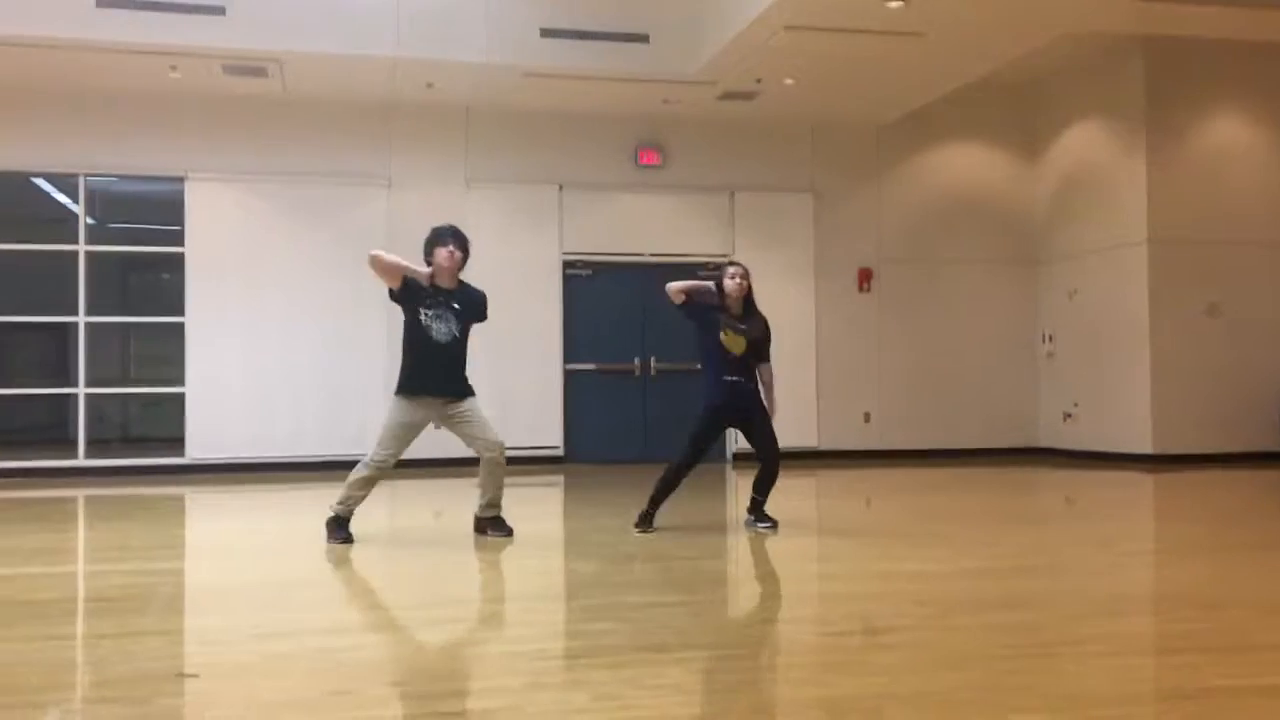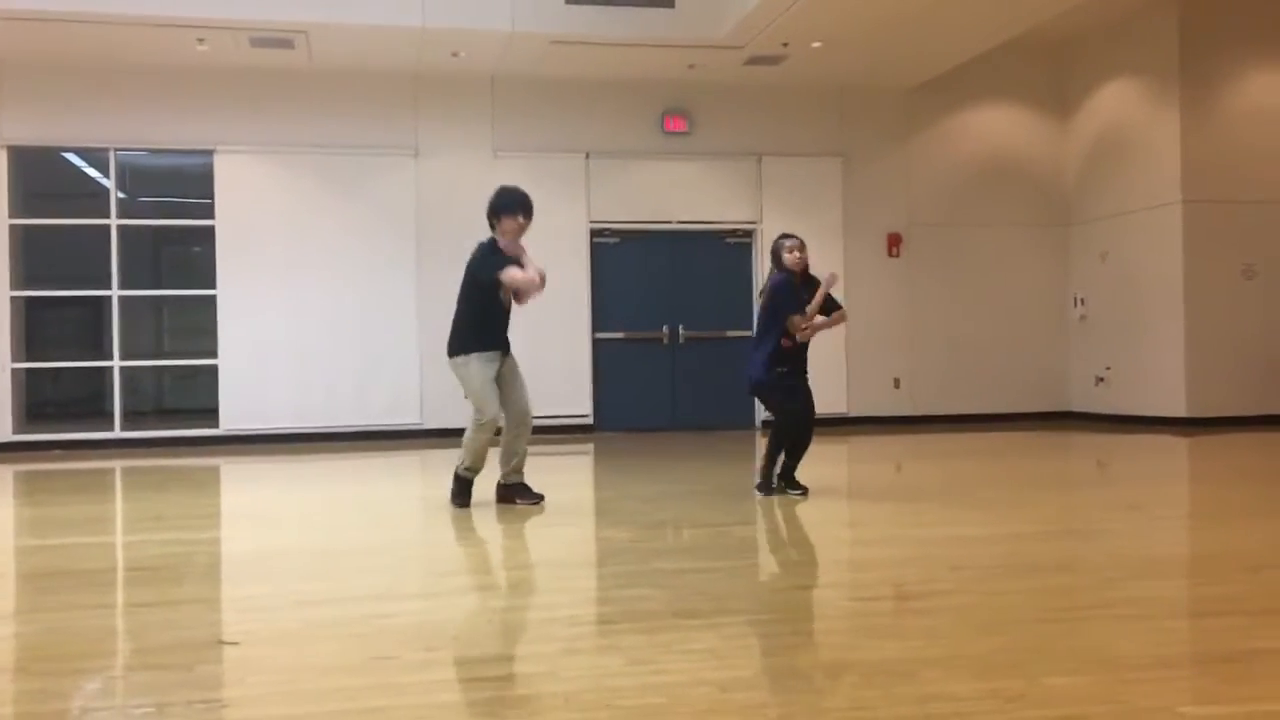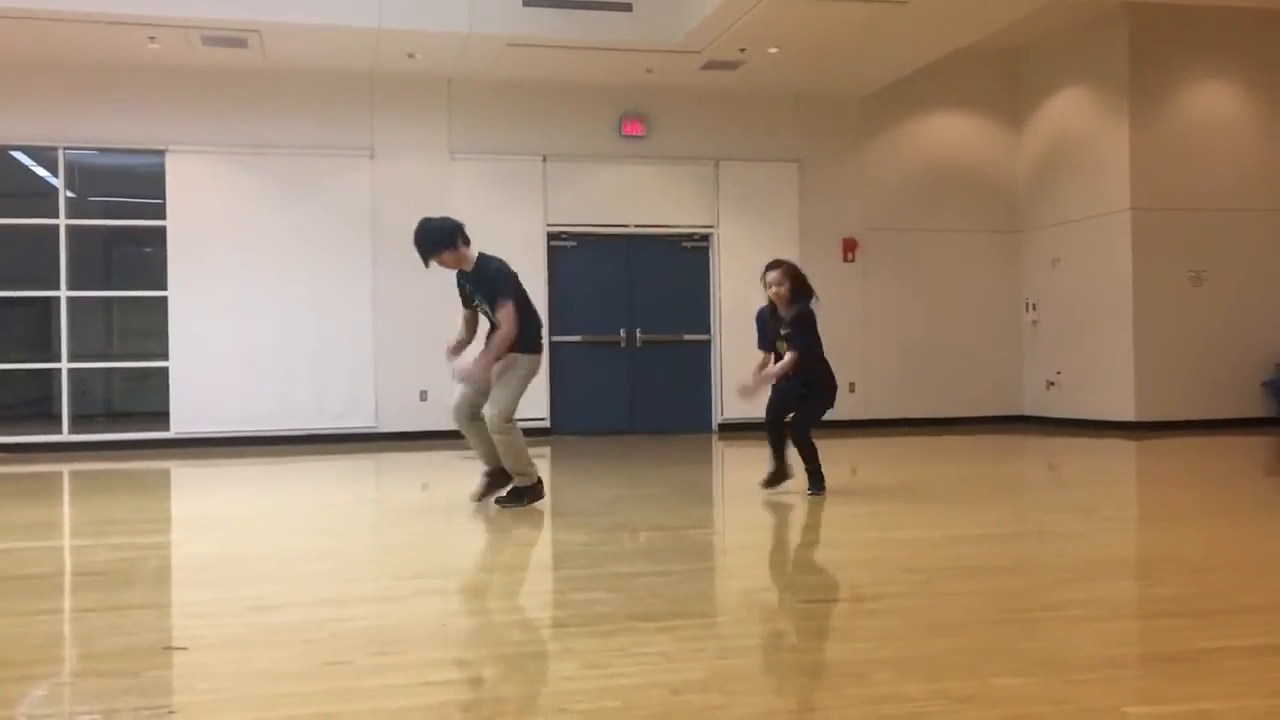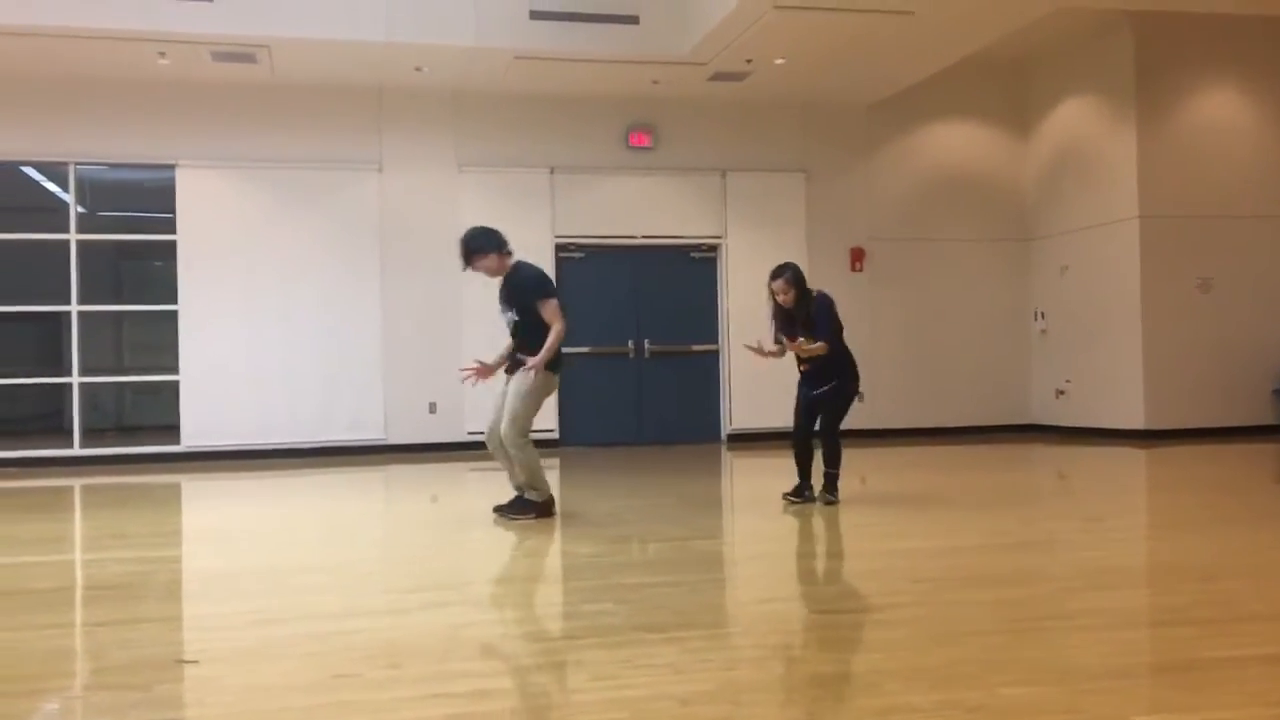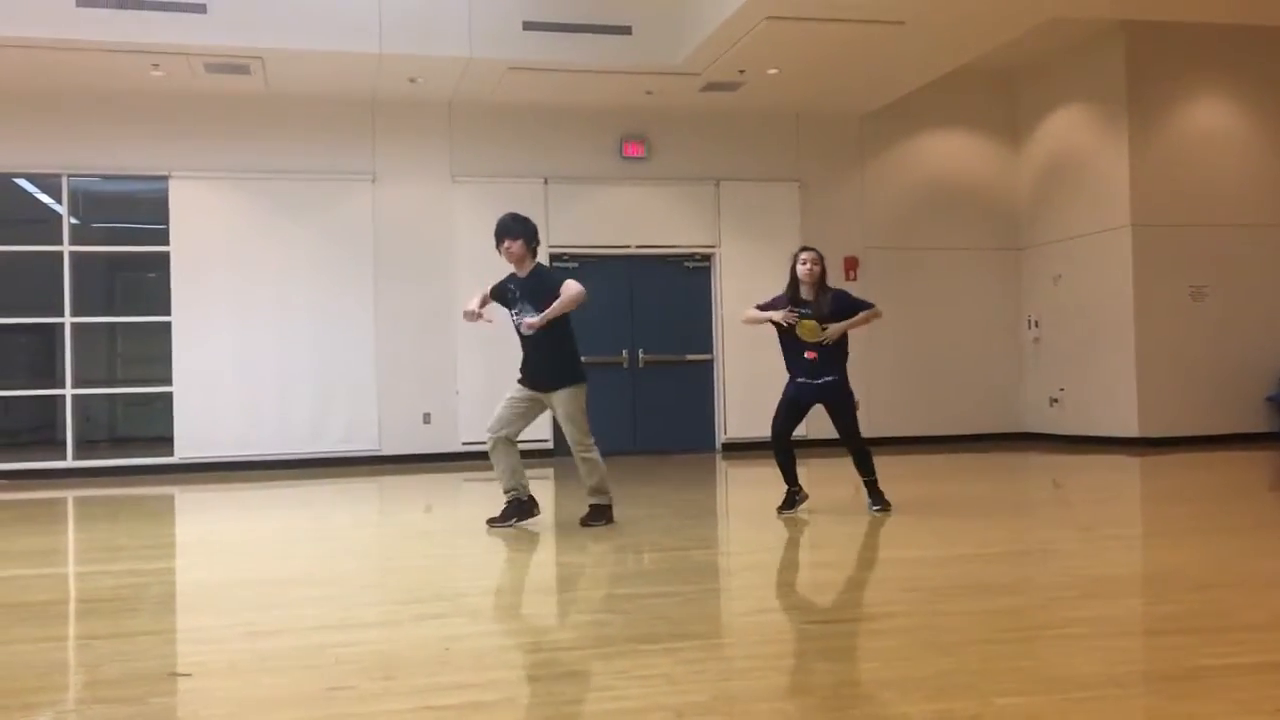
dt=1s
person 1, frame 1
left shoulder: (474, 299)
right shoulder: (412, 288)
right elbow: (376, 259)
right wrist: (420, 273)
left hip: (457, 396)
right hip: (412, 395)
left knee: (493, 448)
right knee: (380, 459)
left ankle: (488, 515)
right ankle: (340, 516)
person 1, frame 2
left shoulder: (512, 253)
right shoulder: (486, 255)
left elbow: (522, 297)
right elbow: (530, 283)
left wrist: (523, 260)
right wrist: (526, 261)
left hip: (499, 348)
right hip: (469, 350)
left knee: (520, 413)
right knee: (487, 416)
left ankle: (510, 483)
right ankle: (464, 478)
person 1, frame 3
left shoulder: (494, 272)
right shoulder: (463, 277)
left elbow: (509, 328)
left wrist: (481, 366)
right wrist: (459, 345)
left hip: (523, 350)
right hip: (498, 351)
left knee: (497, 415)
right knee: (463, 409)
left ankle: (528, 483)
right ankle: (498, 470)
person 1, frame 4
left shoulder: (532, 277)
right shoulder: (506, 288)
left elbow: (558, 325)
left wrist: (541, 359)
right wrist: (495, 365)
left hip: (538, 369)
right hip: (520, 368)
left knee: (512, 433)
right knee: (495, 433)
left ankle: (540, 498)
right ankle: (527, 494)
person 1, frame 5
left shoulder: (547, 277)
right shoulder: (508, 285)
left elbow: (578, 293)
right elbow: (485, 294)
left wrist: (541, 318)
right wrist: (475, 306)
left hip: (564, 379)
right hip: (530, 382)
left knee: (581, 444)
right knee: (498, 433)
left ankle: (601, 503)
right ankle: (520, 500)
person 2, frame 1
left shoulder: (758, 322)
right shoulder: (707, 311)
left elbow: (763, 364)
right elbow: (671, 288)
left wrist: (770, 403)
right wrist: (707, 286)
left hip: (751, 402)
right hip: (717, 401)
left knee: (771, 458)
right knee: (688, 458)
left ankle: (756, 511)
right ankle: (649, 512)
person 2, frame 2
left shoulder: (810, 284)
right shoulder: (780, 284)
left elbow: (840, 314)
right elbow: (802, 321)
left wrist: (818, 327)
right wrist: (825, 289)
left hip: (793, 370)
right hip: (765, 370)
left knee: (804, 423)
right knee: (787, 419)
left ankle: (786, 476)
right ankle: (766, 477)
person 2, frame 3
left shoulder: (803, 317)
right shoulder: (765, 316)
left elbow: (791, 359)
right elbow: (765, 356)
left wrist: (758, 382)
right wrist: (756, 378)
left hip: (817, 385)
right hip: (788, 384)
left knee: (799, 426)
right knee: (773, 420)
left ankle: (815, 477)
right ankle: (779, 468)
person 2, frame 4
left shoulder: (821, 304)
right shoulder: (782, 314)
left elbow: (825, 346)
right elbow: (782, 348)
left wrist: (799, 349)
right wrist: (763, 351)
left hip: (839, 379)
right hip: (809, 382)
left knee: (828, 430)
right knee: (800, 433)
left ankle: (830, 486)
right ankle: (804, 486)
person 2, frame 5
left shoulder: (835, 299)
right shoulder: (784, 302)
left elbow: (874, 312)
right elbow: (746, 316)
left wrist: (844, 326)
right wrist: (772, 315)
left hip: (833, 382)
right hip: (799, 382)
left knee: (852, 438)
right knee: (779, 436)
left ankle: (874, 493)
right ankle: (794, 491)
